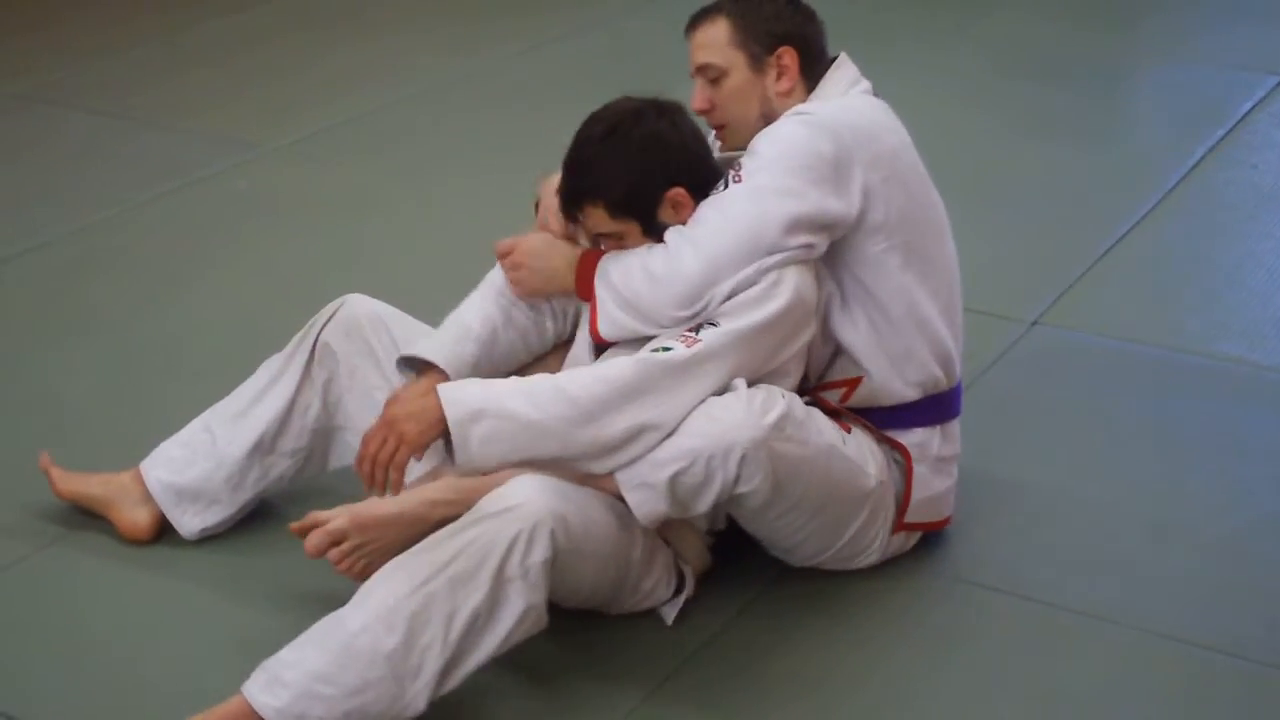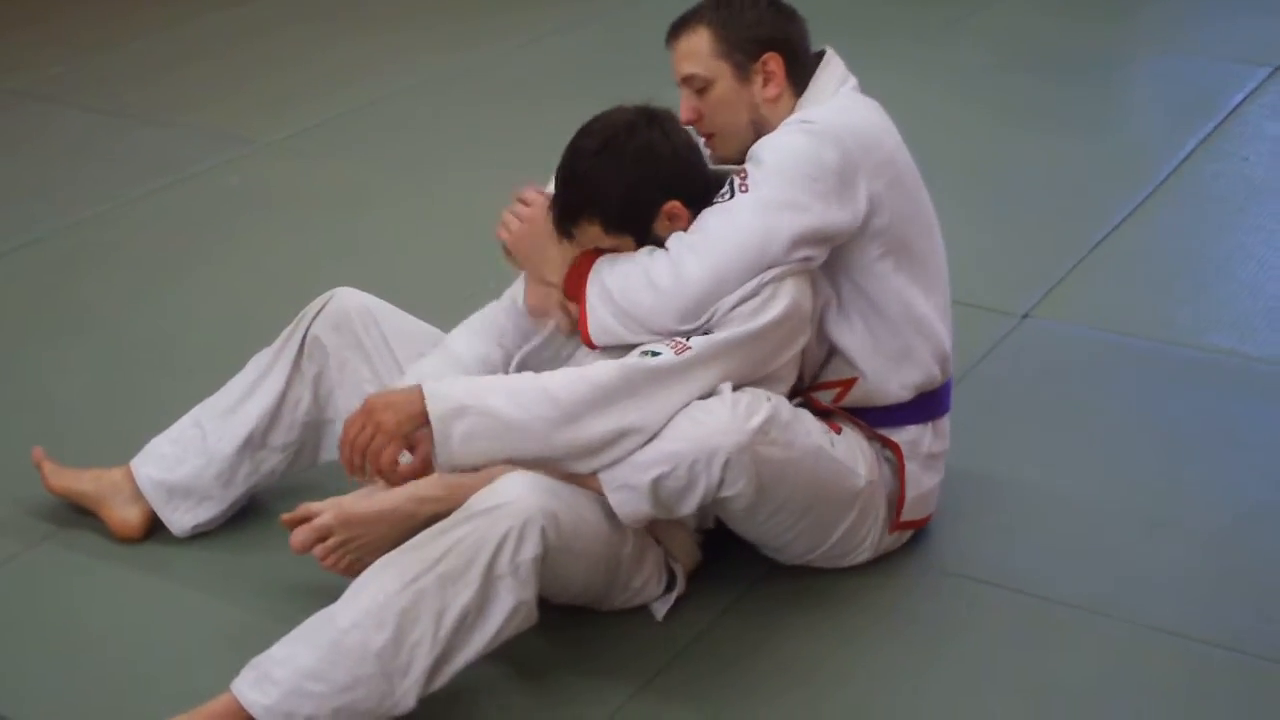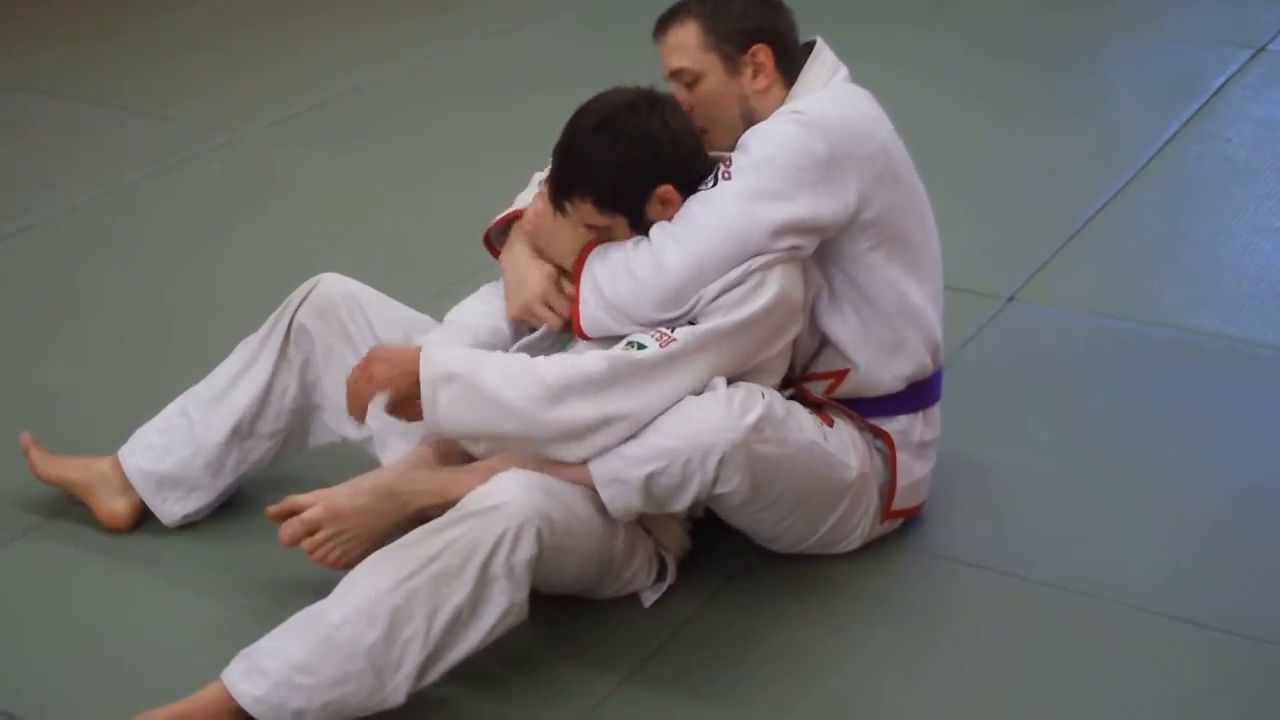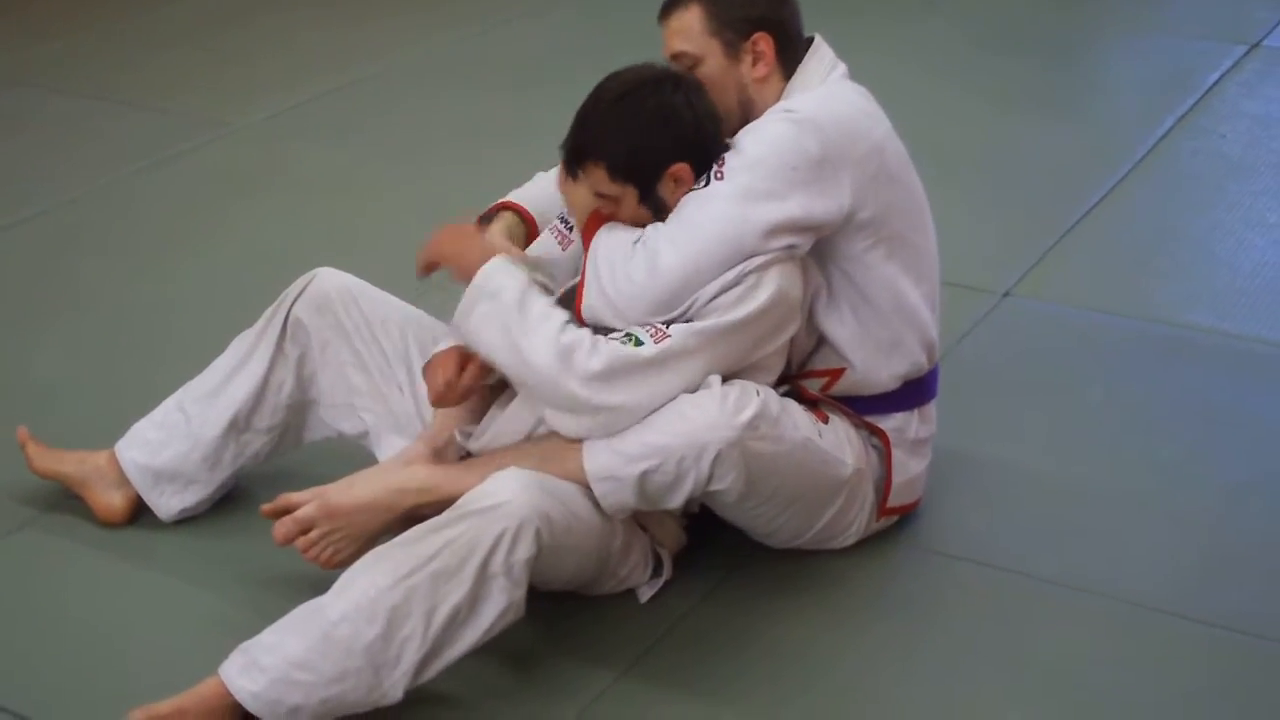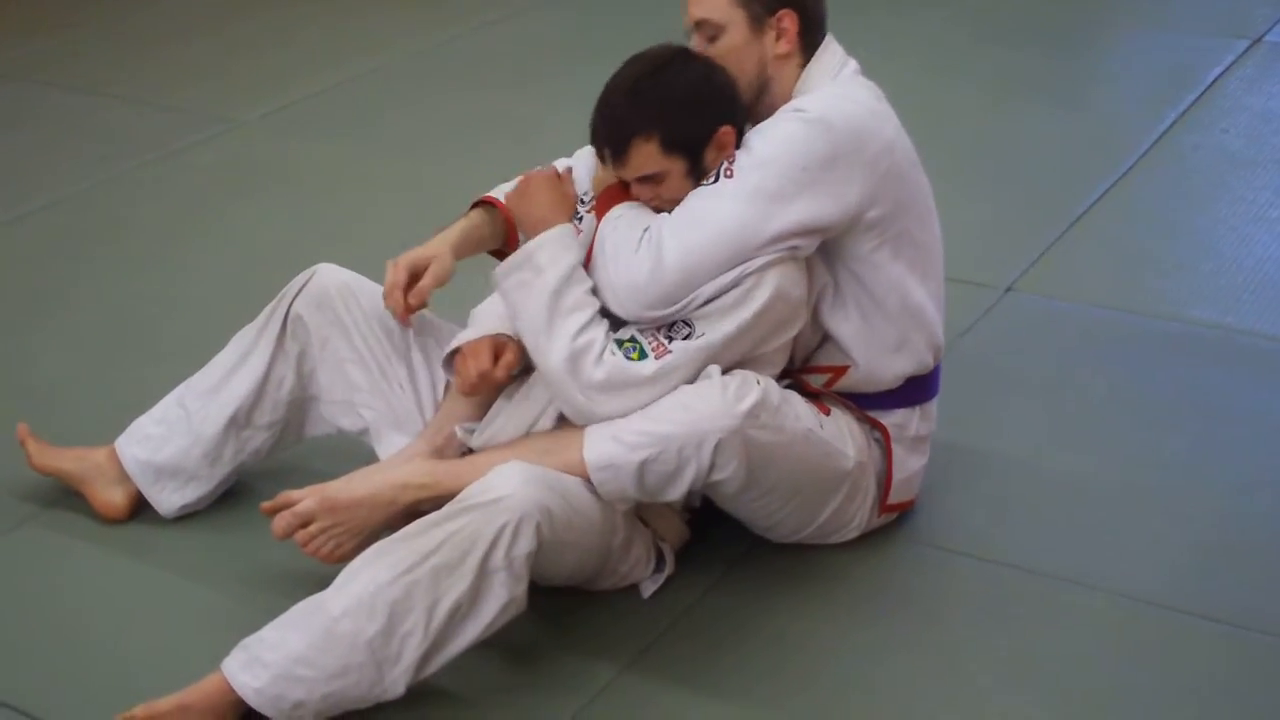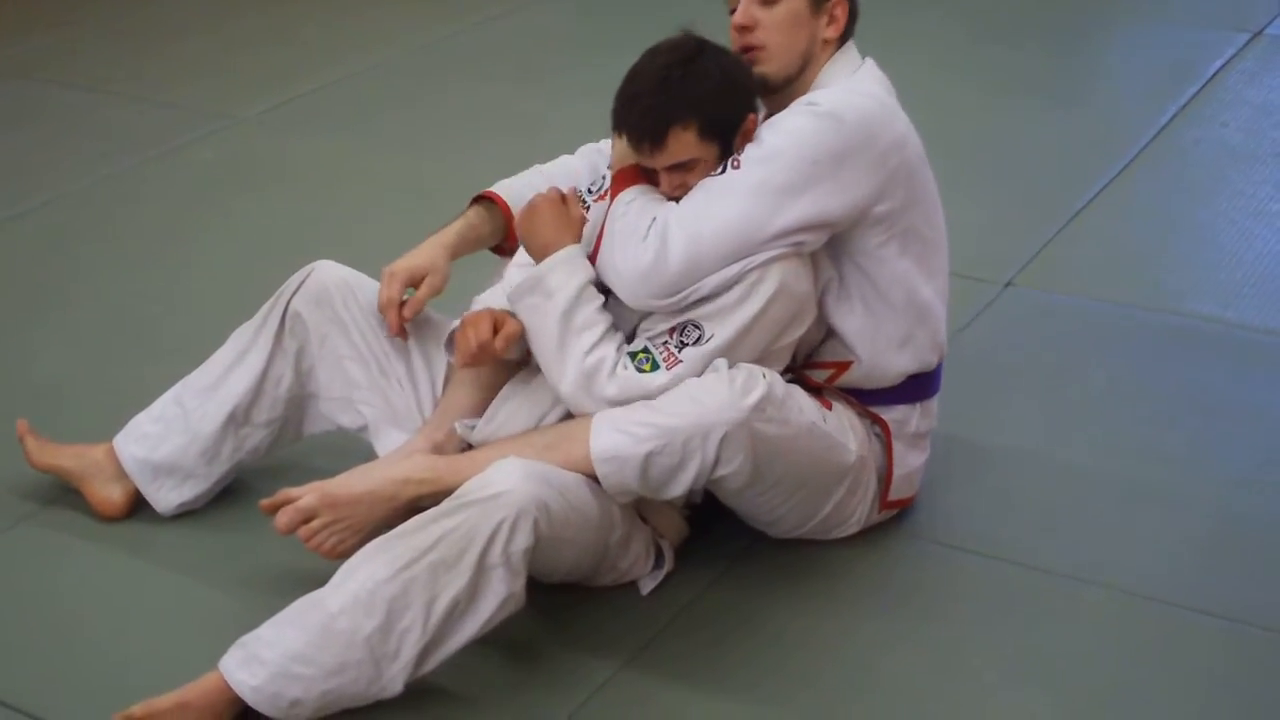
dt=0.3s
person 1, frame 1
left shoulder: (772, 288)
right shoulder: (650, 229)
left elbow: (622, 403)
left wrist: (450, 412)
right wrist: (435, 378)
left hip: (642, 530)
right hip: (564, 457)
left knee: (528, 509)
right knee: (354, 327)
right ankle: (161, 492)
person 1, frame 2
left shoulder: (769, 296)
right shoulder: (636, 230)
left elbow: (607, 409)
right elbow: (516, 328)
left wrist: (431, 409)
right wrist: (423, 404)
left hip: (631, 524)
right hip: (538, 453)
left knee: (517, 508)
right knee: (344, 320)
right ankle: (147, 489)
person 1, frame 3
left shoulder: (760, 285)
right shoulder: (633, 214)
left elbow: (598, 402)
left wrist: (432, 361)
left hip: (618, 510)
left knee: (514, 506)
right knee: (331, 306)
right ankle: (134, 479)
person 1, frame 4
left shoulder: (761, 282)
right shoulder: (637, 201)
left elbow: (596, 393)
right elbow: (541, 277)
left wrist: (482, 275)
right wrist: (467, 356)
left hip: (612, 504)
right hip: (512, 418)
left knee: (513, 506)
right knee: (326, 300)
right ankle: (130, 474)
person 1, frame 5
left shoulder: (765, 278)
right shoulder: (629, 179)
left elbow: (601, 390)
right elbow: (541, 305)
left wrist: (549, 239)
left hip: (614, 500)
right hip: (508, 415)
left knee: (513, 501)
right knee: (327, 297)
right ankle: (133, 470)
person 1, frame 6
left shoulder: (772, 275)
left elbow: (616, 399)
right elbow: (537, 271)
left wrist: (557, 262)
right wrist: (496, 317)
left hip: (613, 498)
right hip: (510, 409)
left knee: (509, 497)
right knee: (325, 294)
right ankle: (130, 467)
person 2, frame 1
left shoulder: (822, 136)
right shoulder: (814, 131)
left elbow: (684, 286)
left wrist: (576, 271)
left hip: (878, 471)
right hip: (814, 417)
left knee: (755, 424)
person 2, frame 2
left shoulder: (823, 144)
right shoulder: (780, 133)
left elbow: (679, 296)
left wrist: (559, 262)
right wrist: (548, 265)
left hip: (871, 466)
right hip: (792, 410)
left knee: (733, 426)
person 2, frame 3
left shoulder: (813, 135)
right shoulder: (786, 116)
left elbow: (654, 288)
right wrist: (521, 249)
left hip: (862, 454)
right hip: (787, 395)
left knee: (731, 423)
person 2, frame 4
left shoulder: (813, 132)
right shoulder: (785, 110)
left elbow: (646, 291)
left wrist: (593, 215)
right wrist: (501, 234)
left hip: (857, 452)
right hip: (783, 391)
left knee: (726, 423)
person 2, frame 5
left shoulder: (827, 128)
right shoulder: (780, 106)
left elbow: (647, 283)
left wrist: (614, 198)
right wrist: (453, 242)
left hip: (857, 449)
right hip: (784, 388)
left knee: (730, 411)
person 2, frame 6
left shoulder: (840, 123)
right shoulder: (770, 102)
left elbow: (655, 269)
right elbow: (601, 165)
left wrist: (627, 181)
right wrist: (449, 242)
left hip: (854, 447)
right hip: (784, 386)
left knee: (733, 402)
left ankle: (419, 478)
